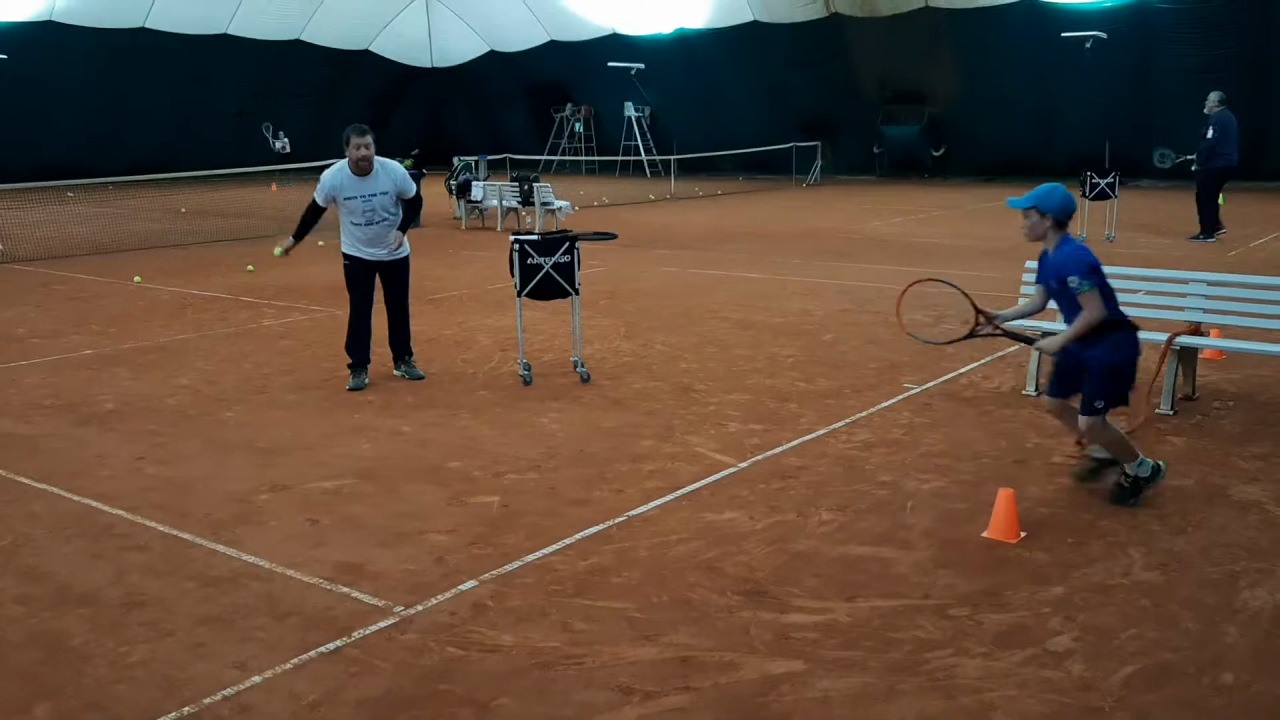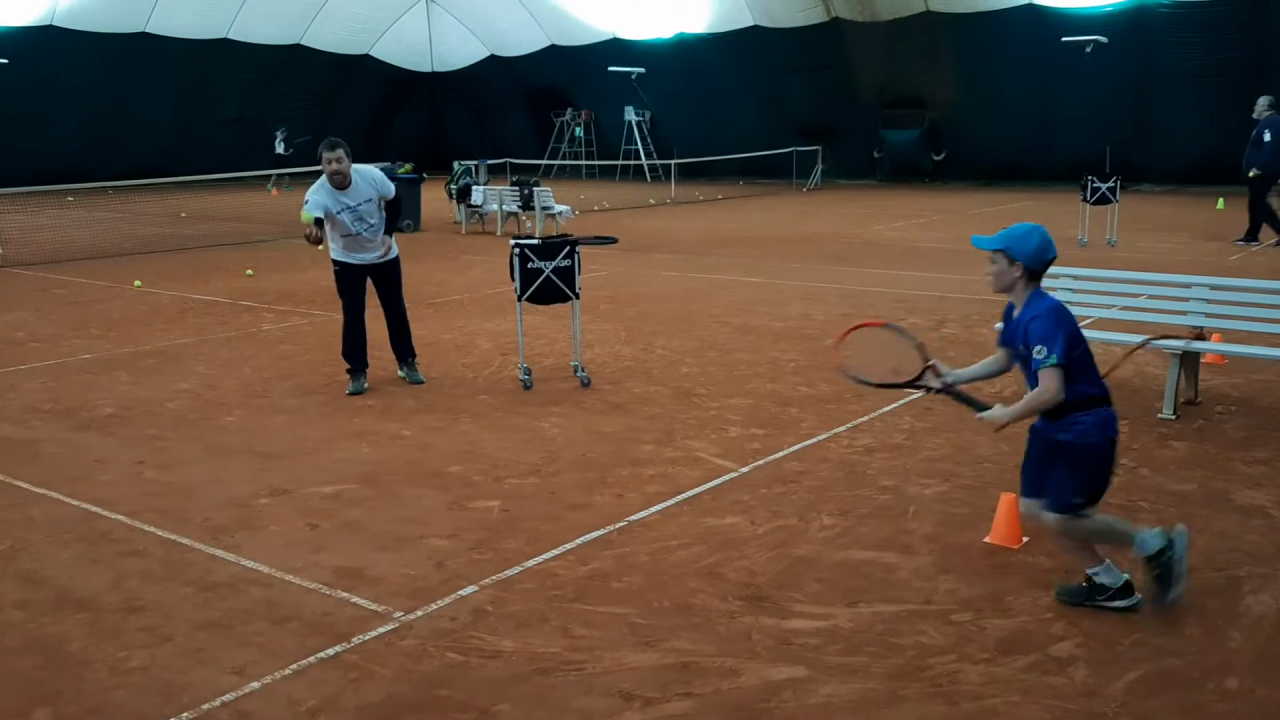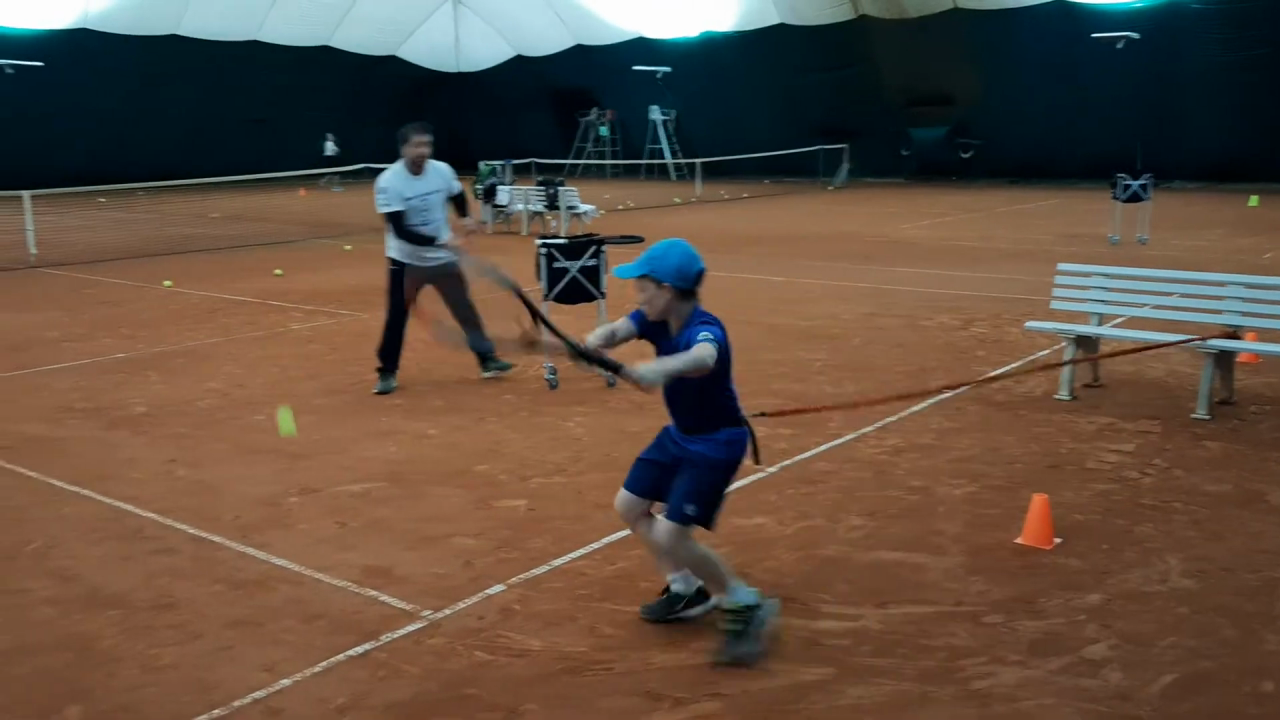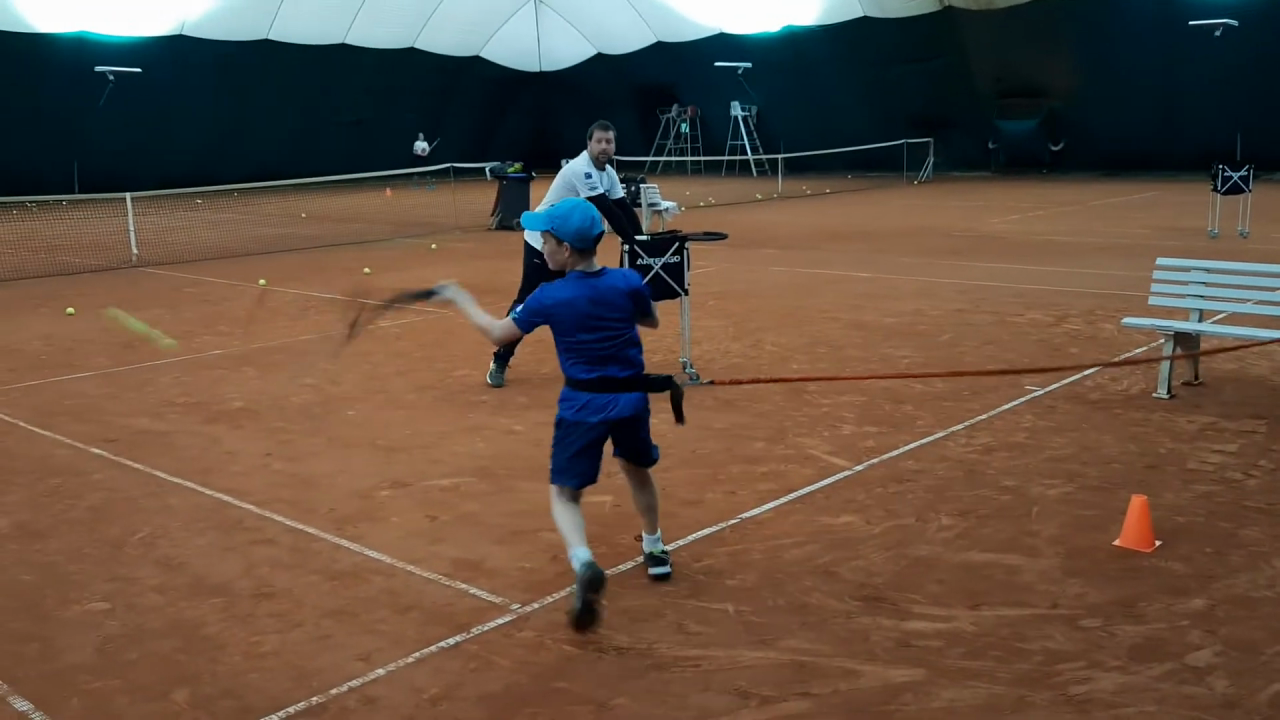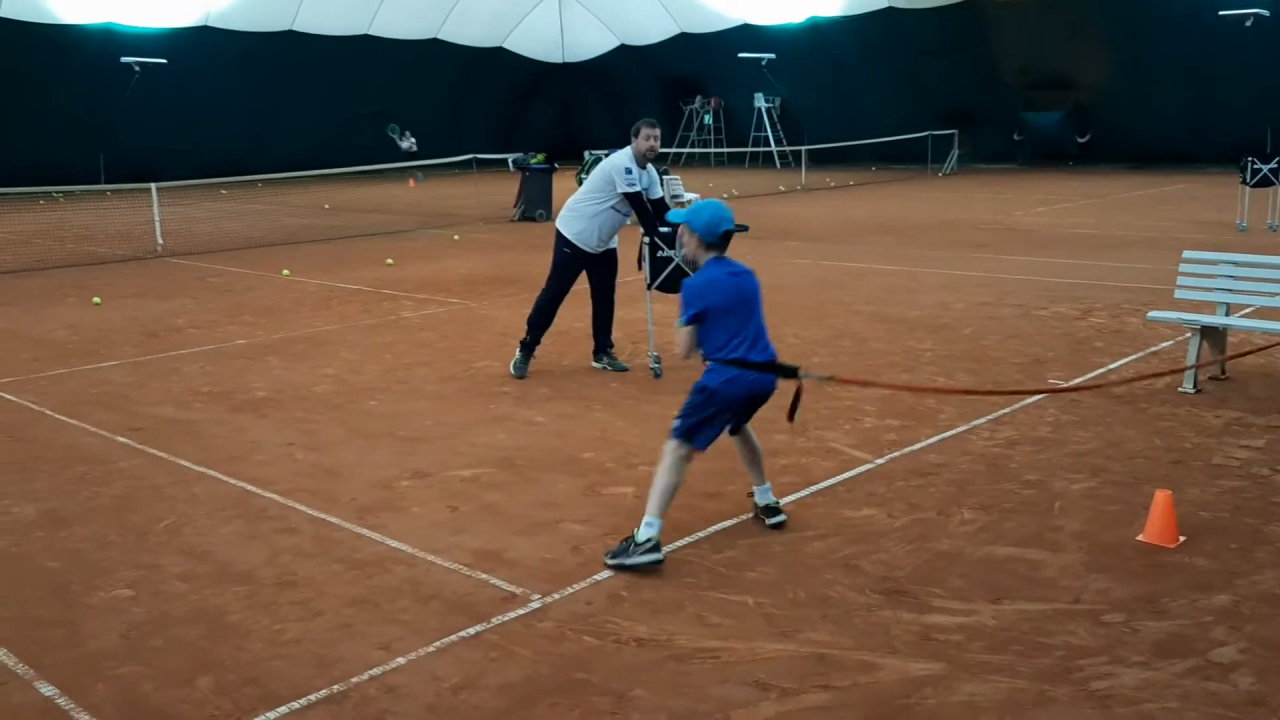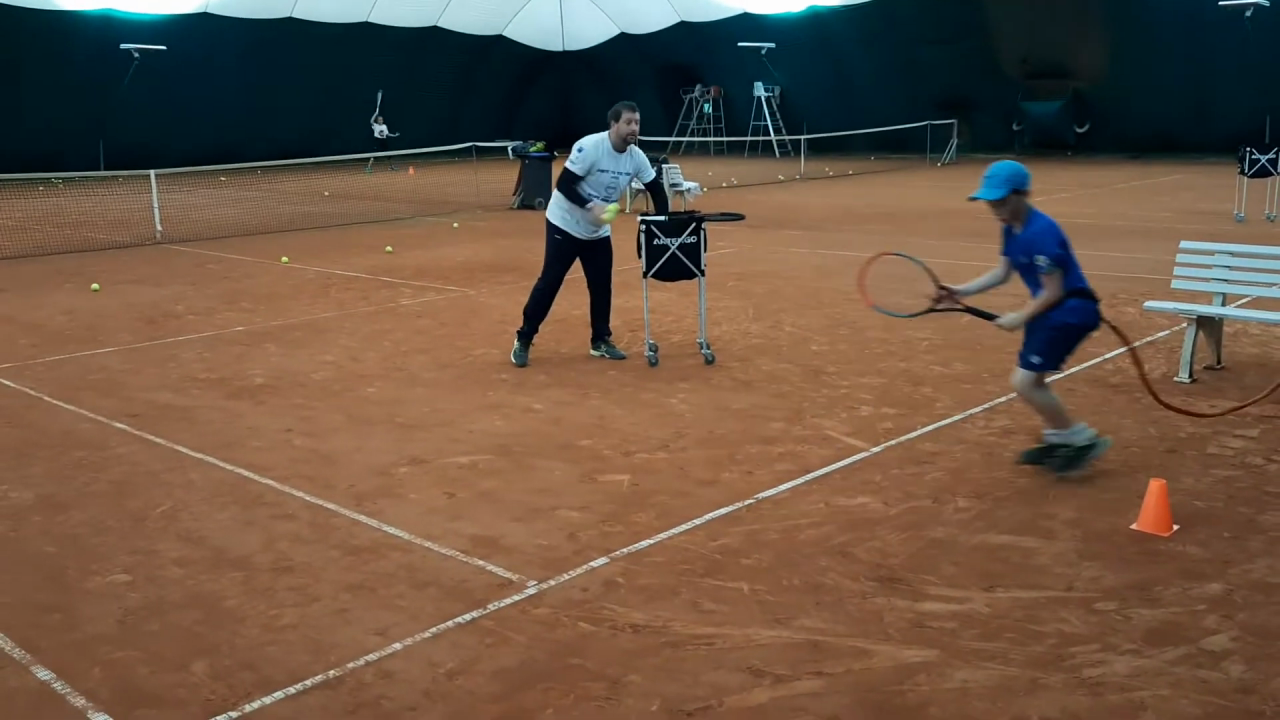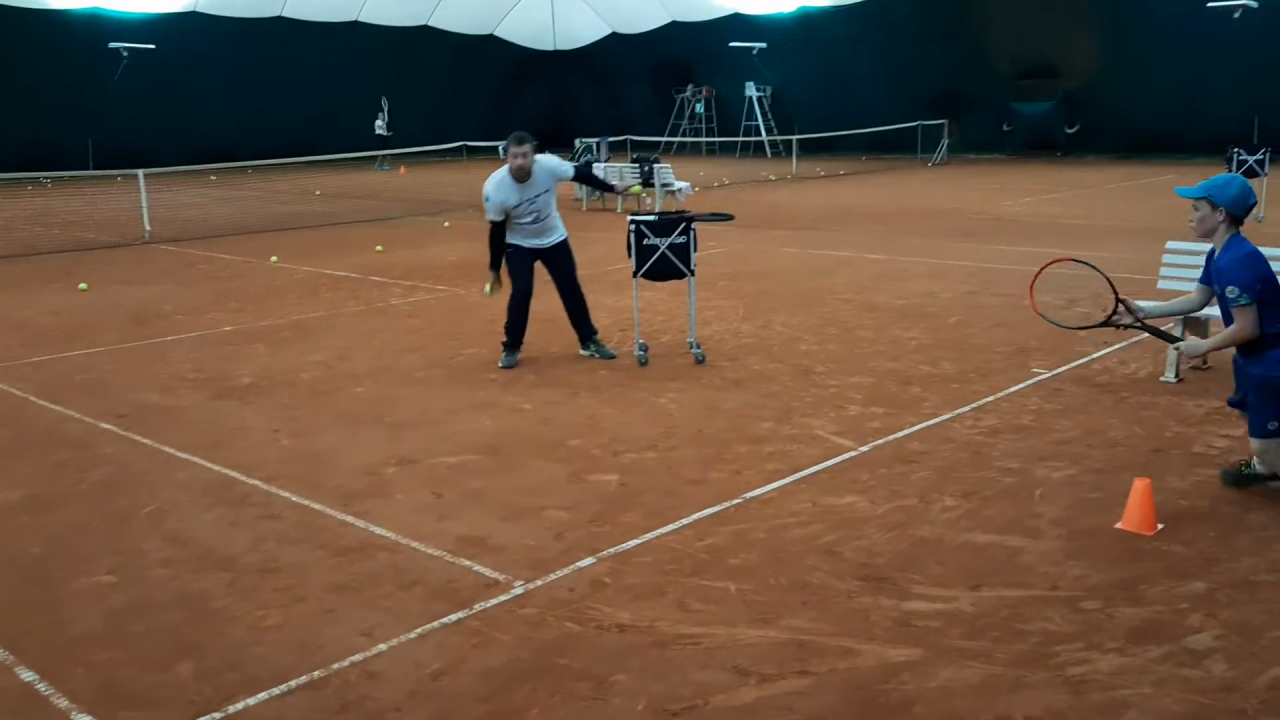
dt=0.7s
person 1, frame 1
left shoulder: (1073, 258)
right shoulder: (1048, 256)
left elbow: (1095, 311)
right elbow: (1039, 301)
left wrist: (1059, 341)
right wrist: (1001, 317)
left hip: (1110, 345)
right hip: (1081, 342)
left knee: (1090, 424)
right knee: (1055, 404)
left ankle: (1143, 470)
right ankle: (1103, 455)
person 1, frame 2
left shoulder: (1045, 318)
right shoulder: (1015, 312)
left elbow: (1051, 394)
right elbow: (1002, 362)
left wrist: (1007, 415)
right wrist: (951, 377)
left hip: (1085, 425)
right hip: (1053, 423)
left knee: (1060, 520)
right knee: (1033, 509)
left ankle: (1159, 546)
right ankle: (1113, 583)
person 1, frame 3
left shoulder: (707, 330)
right shoulder: (654, 318)
left elbow: (702, 361)
right elbow: (615, 331)
left wrist: (665, 367)
right wrist: (597, 341)
left hip: (716, 444)
right hip: (680, 435)
left knee: (667, 536)
right knee: (629, 508)
left ankle: (745, 606)
right ankle: (687, 590)
person 1, frame 4
left shoulder: (551, 296)
right shoulder: (630, 281)
left elbow: (499, 333)
right elbow: (652, 320)
left wrist: (459, 298)
left hip: (584, 406)
right hip: (632, 397)
left knee: (564, 496)
right knee: (638, 471)
left ankle: (585, 567)
right ankle: (655, 550)
person 1, frame 5
left shoulder: (695, 286)
right shoulder: (746, 276)
left elbow: (685, 350)
left wrist: (694, 329)
left hip: (726, 377)
right hip: (763, 376)
left knee: (675, 450)
right knee: (737, 426)
left ankle: (646, 539)
right ankle: (767, 503)
person 1, frame 6
left shoulder: (1042, 233)
right shoulder: (1011, 229)
left elbow: (1054, 291)
right elbow: (1002, 273)
left wrist: (1019, 317)
right wrist: (961, 290)
left hip: (1069, 312)
right hip: (1049, 311)
left knee: (1023, 381)
right knee: (1031, 379)
left ankle: (1081, 440)
right ankle: (1059, 440)
person 1, frame 7
left shoulder: (1237, 260)
right shoulder: (1217, 254)
left elbow: (1247, 328)
right elbow: (1197, 299)
left wrist: (1203, 347)
right wrist: (1143, 311)
right hip: (1252, 355)
right knee: (1253, 423)
person 2, frame 1
left shoulder: (394, 170)
right shoulder: (332, 178)
left elbow: (414, 201)
right elbow: (315, 211)
left wrist: (401, 229)
right wrist: (295, 239)
left hip: (395, 252)
right hip: (356, 254)
left knee: (399, 307)
right knee: (359, 311)
left ankle: (403, 360)
right ankle: (359, 368)
person 2, frame 2
left shoulder: (372, 175)
right shoulder: (317, 195)
left elbow: (394, 202)
right elbow: (312, 233)
left wrist: (388, 233)
right wrist: (313, 234)
left hip: (384, 254)
right hip: (347, 260)
left knee: (396, 309)
right knee: (353, 315)
left ankle: (406, 362)
right ankle: (358, 372)
person 2, frame 3
left shoulder: (442, 171)
right shoulder: (388, 181)
left elbow: (458, 197)
right elbow: (399, 230)
left wrist: (466, 217)
right wrist: (440, 241)
left hip: (444, 256)
right hip: (406, 260)
left knee: (464, 308)
right knee: (396, 316)
left ankle: (488, 359)
right ankle: (388, 372)
person 2, frame 4
left shoulder: (608, 173)
right shoulder: (581, 170)
left elbow: (624, 210)
right elbow: (608, 211)
right wrist: (634, 242)
right hip: (543, 243)
right knee: (527, 304)
right ankle: (500, 361)
person 2, frame 5
left shoulder: (649, 172)
right shoulder: (622, 164)
left elbow: (659, 209)
right elbow: (641, 210)
left hip: (604, 243)
right hip: (575, 235)
left knee: (605, 298)
right knee: (554, 294)
left ankle: (602, 353)
right ankle: (525, 350)
person 2, frame 6
left shoulder: (636, 156)
right shoulder: (589, 146)
left elbow: (656, 189)
right elbow: (562, 183)
right wrist: (589, 206)
left hip: (599, 231)
right hip: (566, 226)
left knee: (602, 286)
right knee: (550, 282)
left ankle: (600, 341)
right ankle: (524, 339)
person 2, frame 7
left shoulder: (549, 164)
right shoulder: (495, 187)
left elbow: (580, 173)
right elbow: (497, 230)
left wrist: (612, 188)
right wrist: (494, 269)
left hip: (553, 237)
right hip: (517, 243)
left knee: (570, 287)
right knee: (521, 291)
left ankle: (588, 341)
right ankle: (511, 347)
